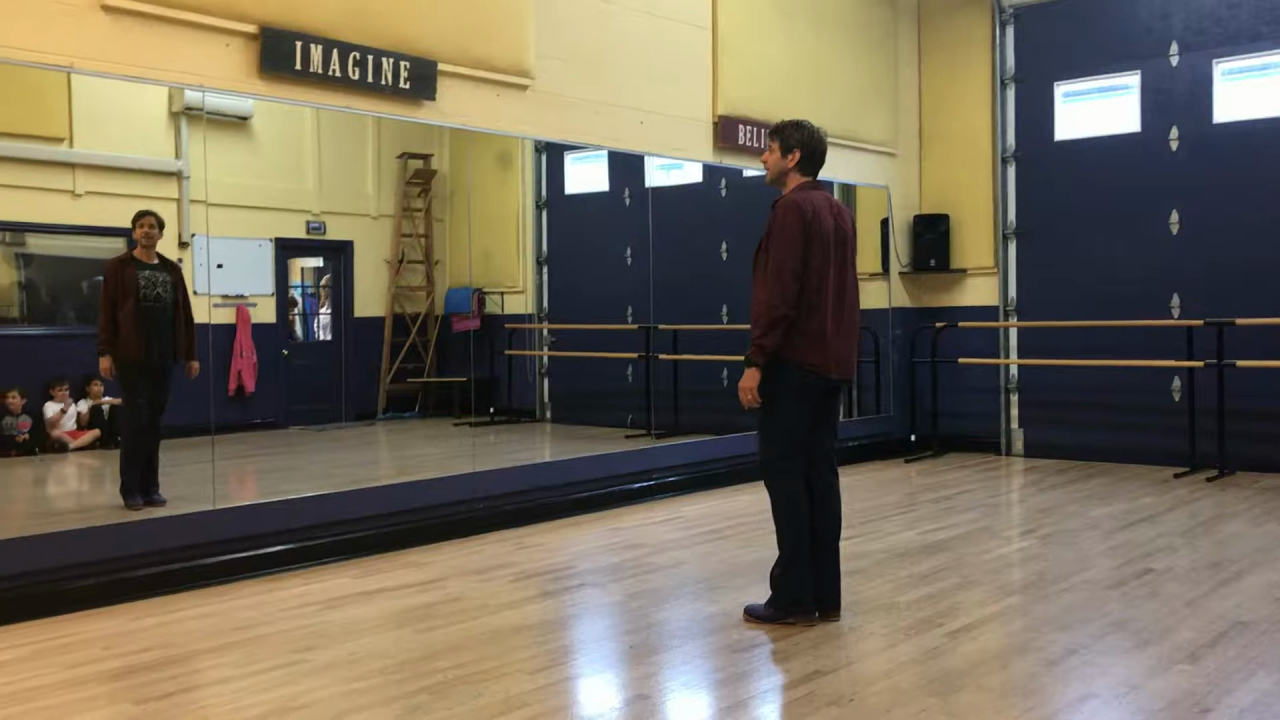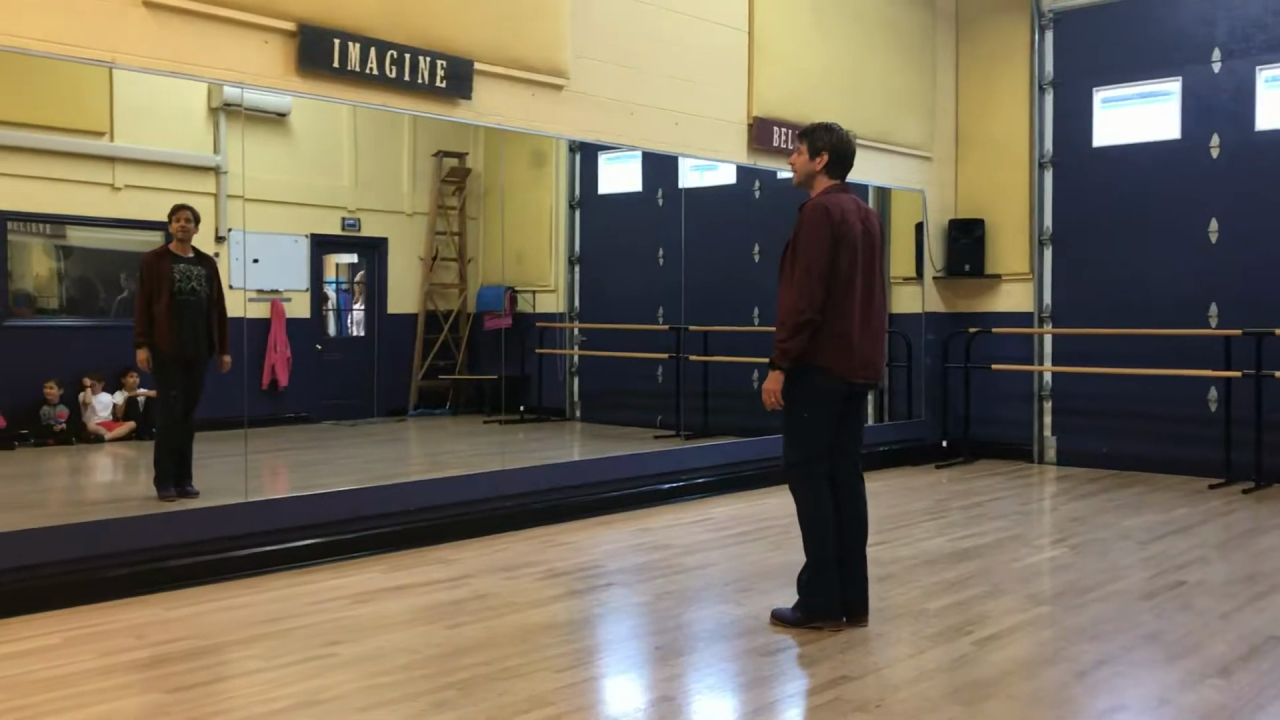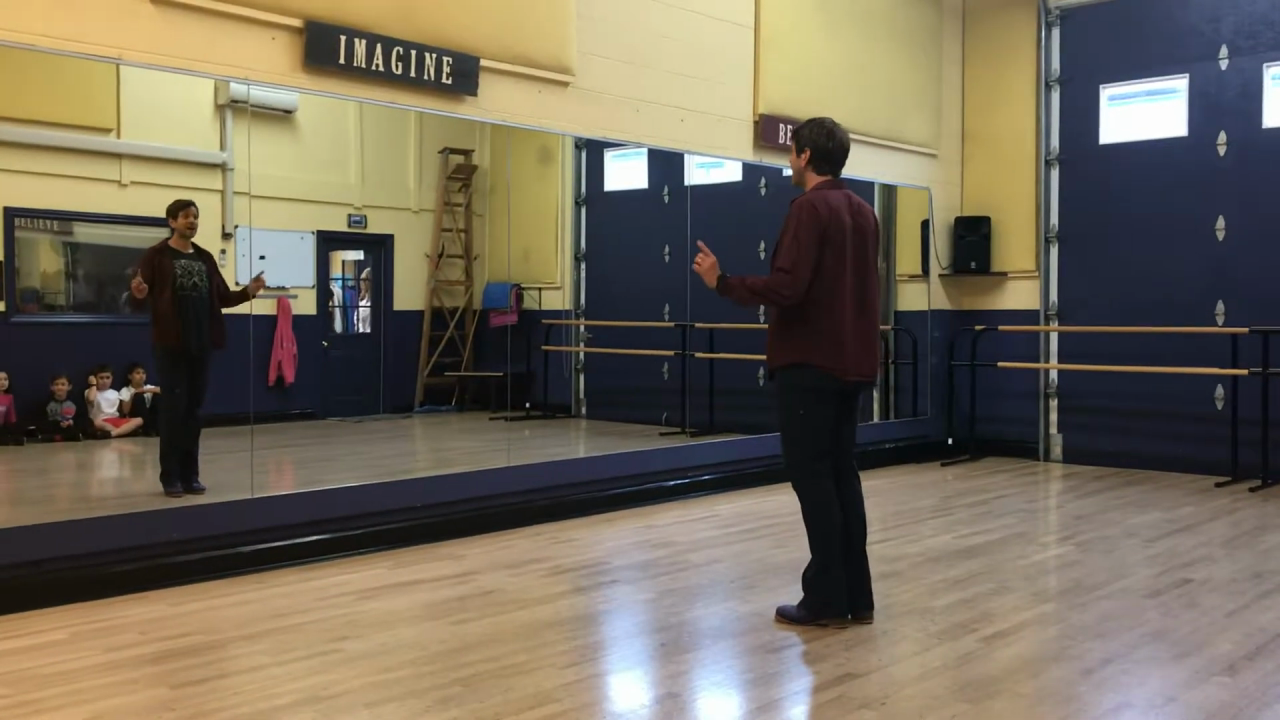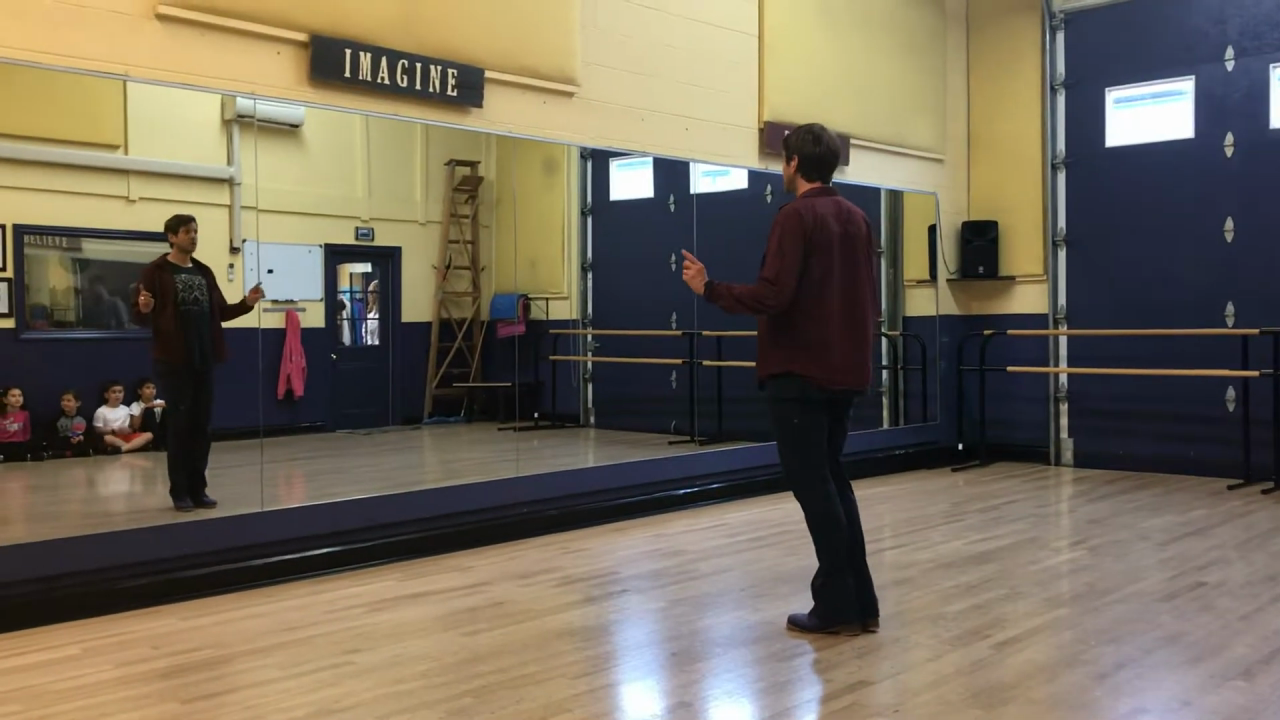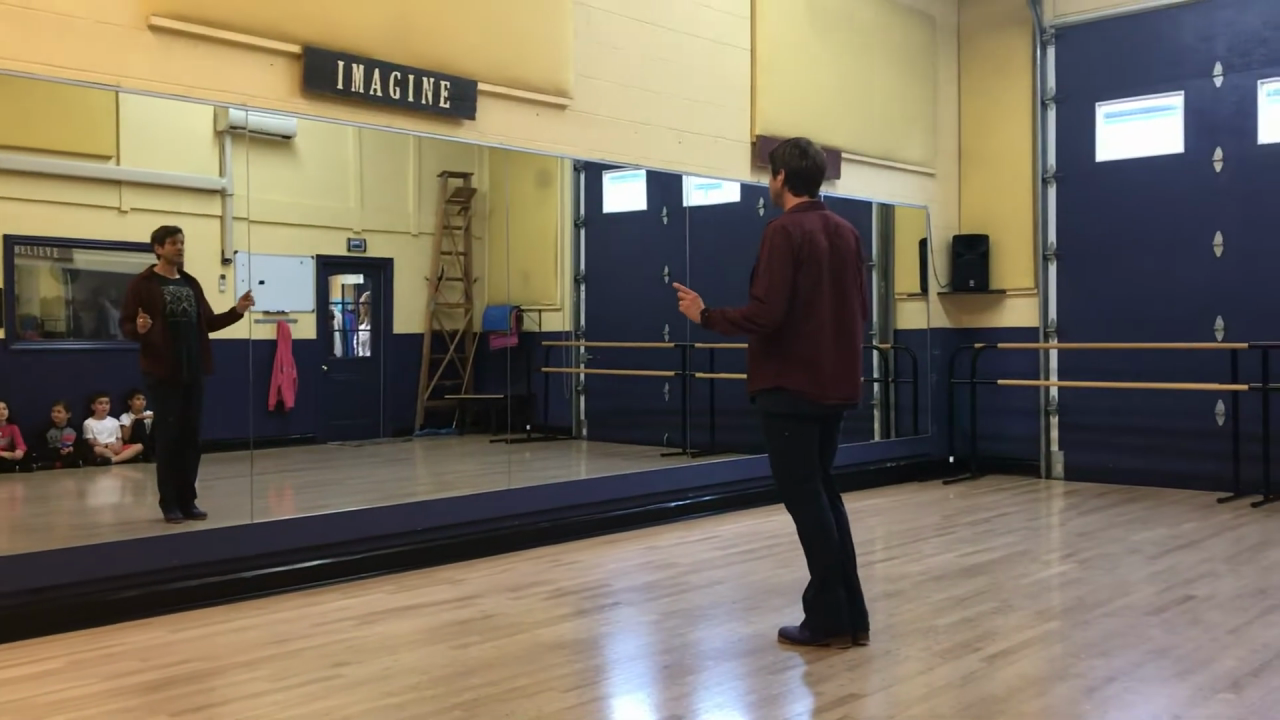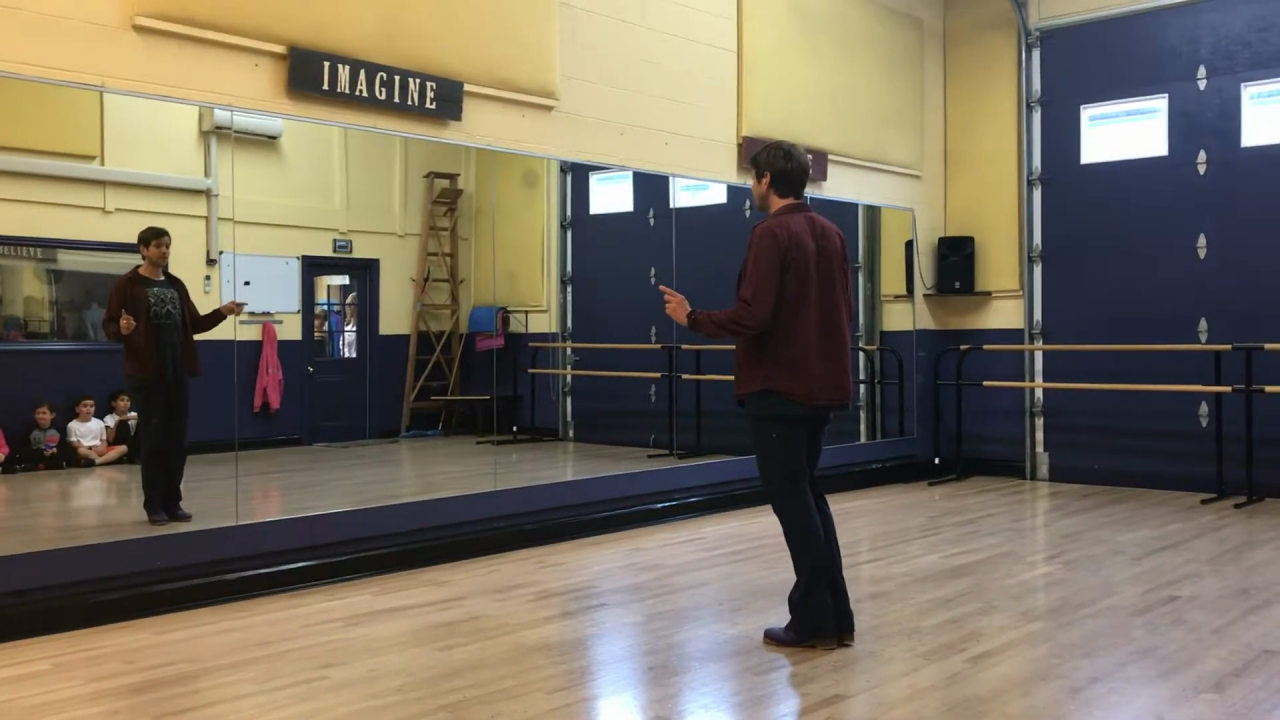
dt=0.7s
person 1, frame 1
left shoulder: (792, 208)
right shoulder: (839, 212)
left elbow: (779, 295)
left wrist: (755, 362)
left hip: (793, 364)
right hip: (831, 363)
left knee: (784, 473)
right knee: (820, 472)
left ankle: (794, 598)
right ankle: (825, 594)
person 1, frame 2
left shoulder: (819, 211)
right shoulder: (865, 216)
left elbow: (805, 300)
left wrist: (779, 365)
left hip: (819, 368)
right hip: (857, 367)
left knee: (808, 477)
right knee: (845, 477)
left ankle: (820, 602)
right ankle: (853, 599)
person 1, frame 3
left shoulder: (809, 208)
right shoulder: (863, 212)
left elbow: (787, 286)
left wrist: (723, 282)
left hip: (808, 364)
right hip: (852, 364)
left knee: (811, 476)
right knee: (842, 474)
left ankle: (826, 599)
right ankle: (856, 596)
person 1, frame 4
left shoulder: (796, 216)
right shoulder: (857, 219)
left elbow: (773, 295)
left wrist: (708, 288)
left hip: (798, 373)
right hip: (845, 372)
left knee: (812, 485)
right knee: (831, 479)
left ankle: (836, 606)
right ankle: (860, 602)
person 1, frame 5
left shoulder: (785, 231)
right shoulder: (846, 233)
left elbow: (766, 314)
right elbow: (859, 309)
left wrist: (705, 315)
left hip: (790, 387)
right hip: (833, 385)
left knee: (804, 497)
right knee: (822, 492)
left ankle: (828, 618)
right ankle: (850, 614)
person 1, frame 6
left shoulder: (772, 234)
right shoulder: (831, 235)
left elbow: (753, 316)
right elbow: (844, 310)
left wrist: (691, 318)
left hip: (779, 388)
right hip: (823, 385)
left knee: (791, 501)
right knee: (807, 495)
left ankle: (814, 622)
right ankle: (835, 615)
person 2, frame 1
left shoulder: (172, 270)
right shoulder: (118, 267)
left elbow: (184, 314)
right elbow: (107, 313)
left wrist: (191, 354)
right wrist: (105, 352)
left hip: (164, 357)
right hip: (132, 357)
left knee: (154, 422)
right knee: (135, 421)
left ankle: (150, 487)
right ankle: (131, 489)
person 2, frame 2
left shoulder: (207, 264)
right shoulder: (154, 260)
left elbow: (218, 309)
right elbow: (143, 305)
left wrist: (223, 348)
right wrist: (142, 345)
left hip: (199, 350)
right hip: (167, 350)
left knee: (188, 414)
right knee: (169, 413)
left ankle: (184, 479)
right ankle: (164, 480)
person 2, frame 3
left shoulder: (205, 258)
right shoulder: (156, 256)
left elbow: (222, 297)
right elbow: (143, 297)
left wrist: (248, 292)
right wrist: (138, 294)
left hip: (202, 345)
right hip: (171, 345)
left knee: (193, 410)
right knee: (174, 408)
left ankle: (190, 474)
right ankle: (170, 476)
person 2, frame 4
left shoulder: (203, 272)
right shoulder: (156, 272)
left elbow: (220, 312)
right elbow: (138, 314)
left wrist: (247, 303)
right wrist: (144, 309)
left hip: (204, 359)
right hip: (173, 361)
left knee: (201, 425)
right knee: (179, 424)
left ankle: (197, 488)
right ankle: (180, 492)
person 2, frame 5
left shoulder: (191, 283)
right shoulder: (143, 284)
left elbow: (207, 323)
right elbow: (125, 325)
left wrist: (236, 311)
right wrist: (139, 329)
left hip: (193, 371)
right hip: (163, 373)
left knee: (191, 437)
right knee: (168, 437)
left ankle: (187, 500)
right ankle: (170, 503)
person 2, frame 6
left shoulder: (176, 285)
right shoulder: (128, 285)
left elbow: (194, 324)
right elbow: (109, 326)
left wrist: (222, 313)
right wrist: (122, 330)
left hip: (178, 373)
right hip: (147, 374)
left knee: (177, 439)
right knee: (154, 438)
left ankle: (172, 502)
right ankle: (154, 505)
